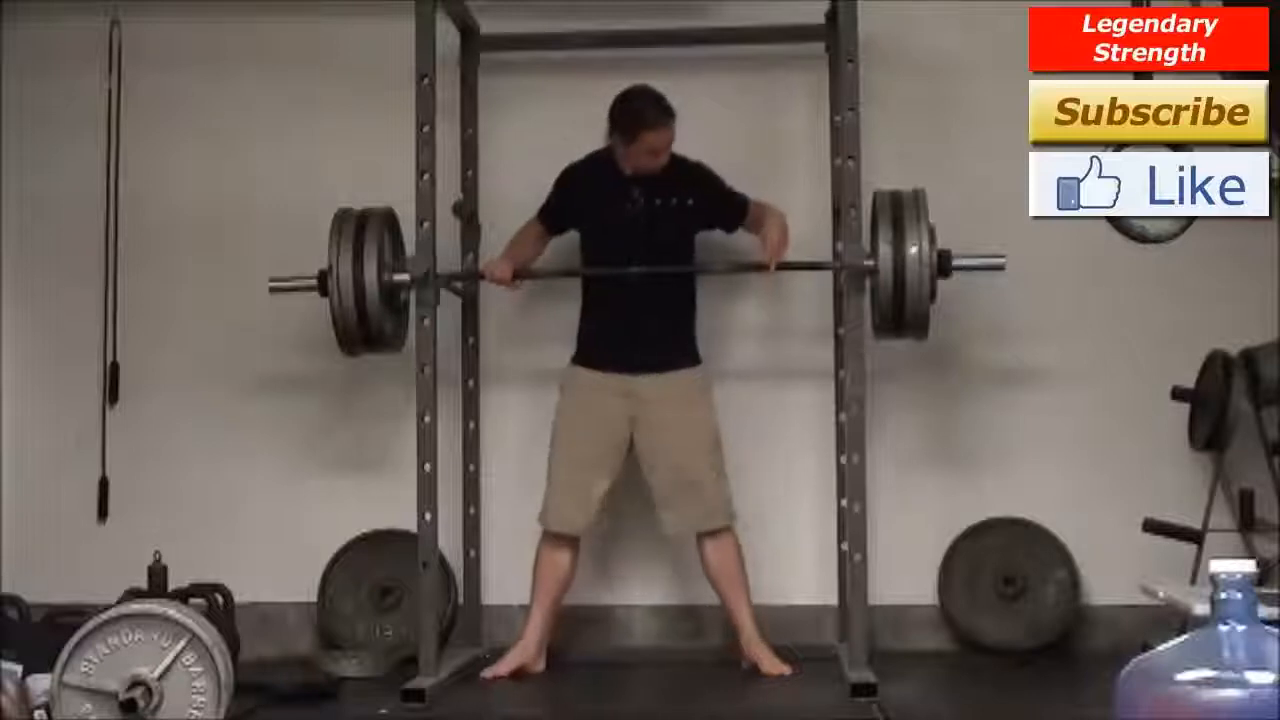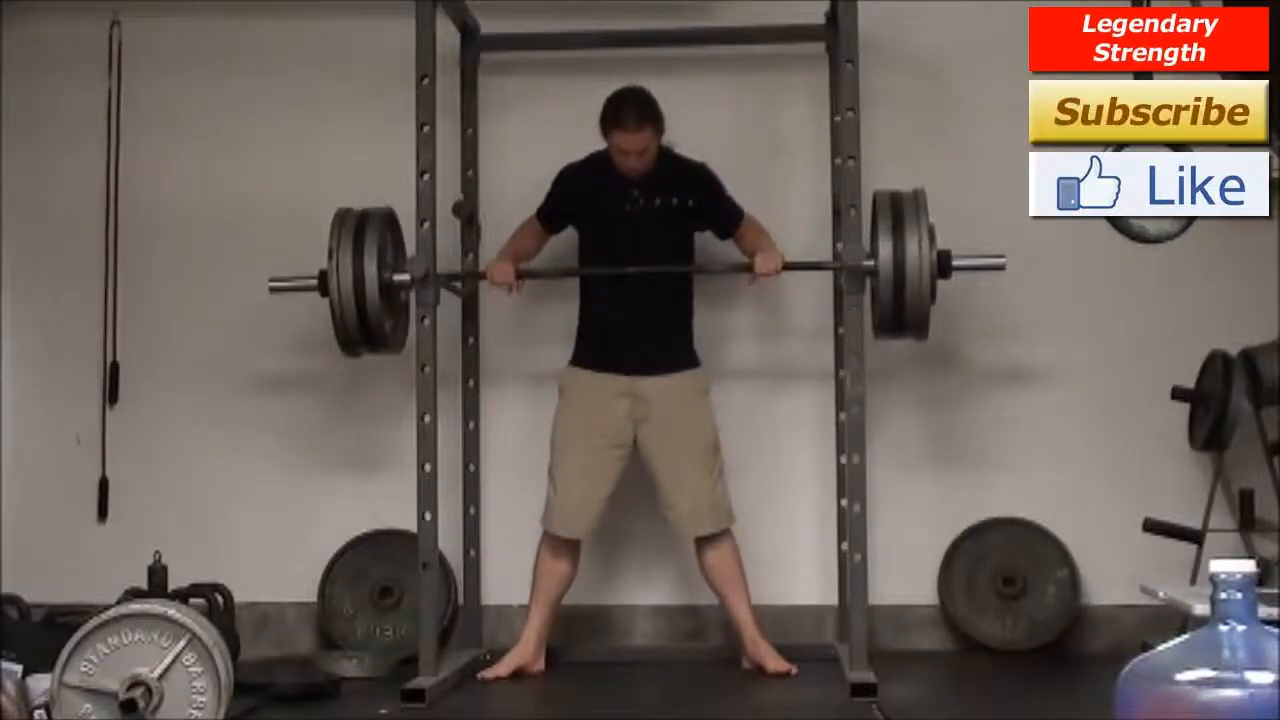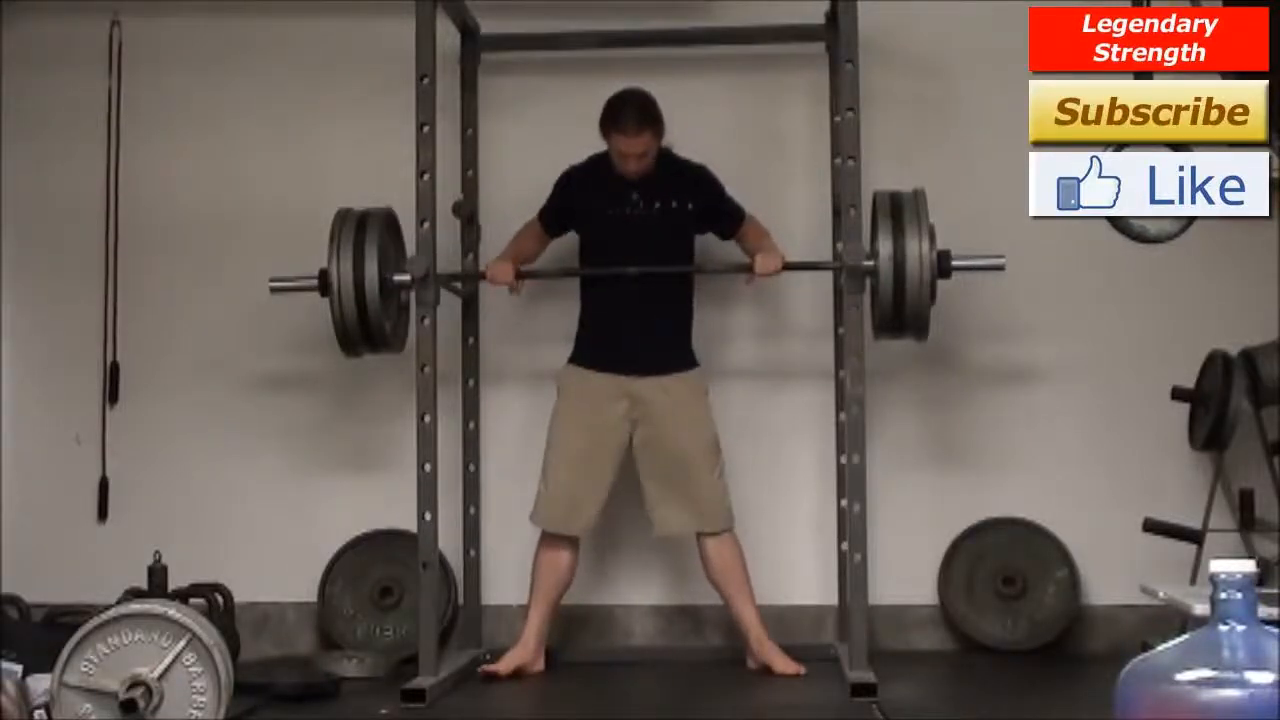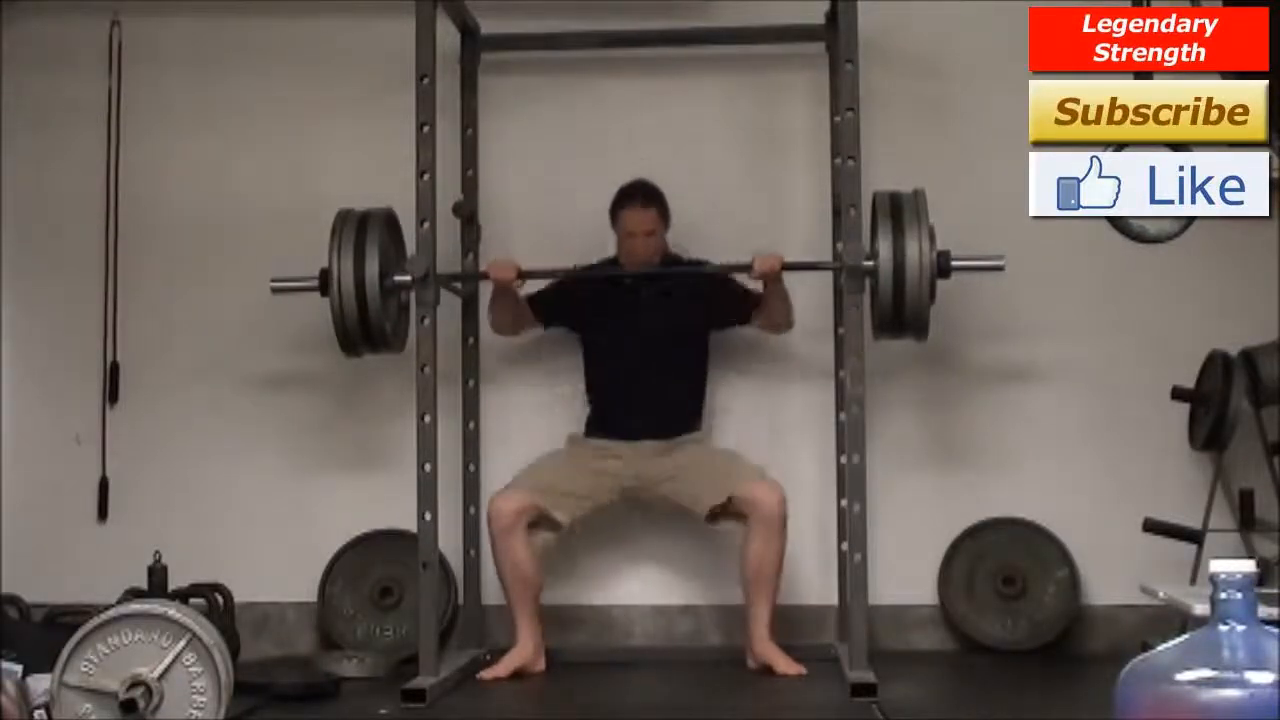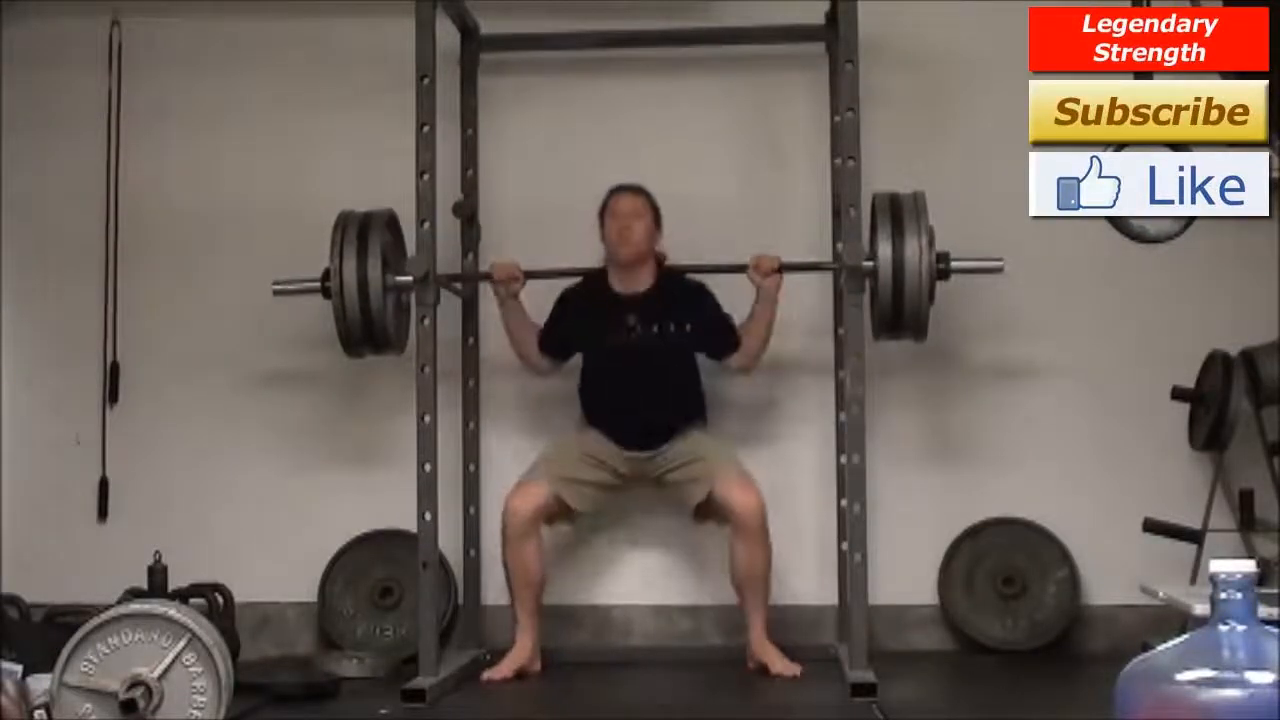
dt=1s
person 1, frame 1
left shoulder: (692, 181)
right shoulder: (581, 181)
left elbow: (750, 213)
right elbow: (542, 228)
left wrist: (774, 225)
right wrist: (508, 260)
left hip: (675, 372)
right hip: (594, 373)
left knee: (709, 513)
right knee: (564, 517)
left ankle: (751, 642)
right ankle: (531, 646)
person 1, frame 2
left shoulder: (691, 179)
right shoulder: (578, 180)
left elbow: (739, 224)
right elbow: (541, 226)
left wrist: (765, 250)
right wrist: (506, 258)
left hip: (674, 374)
right hip: (593, 374)
left knee: (707, 516)
right knee: (565, 518)
left ankle: (752, 641)
right ankle: (530, 646)
person 1, frame 3
left shoulder: (691, 182)
right shoulder: (579, 183)
left elbow: (740, 225)
right elbow: (542, 229)
left wrist: (766, 251)
right wrist: (507, 260)
left hip: (672, 375)
right hip: (592, 374)
left knee: (708, 514)
right knee: (561, 516)
left ankle: (758, 642)
right ankle: (530, 645)
person 1, frame 4
left shoulder: (700, 282)
right shoulder: (586, 286)
left elbow: (777, 322)
right elbow: (510, 323)
left wrist: (771, 283)
right wrist: (504, 290)
left hip: (681, 446)
right hip: (601, 447)
left knee: (768, 503)
right knee: (505, 511)
left ankle: (759, 641)
right ankle: (528, 644)
person 1, frame 5
left shoulder: (689, 297)
right shoulder: (579, 301)
left elbow: (741, 358)
right elbow: (541, 361)
left wrist: (767, 293)
right wrist: (508, 300)
left hip: (681, 438)
right hip: (602, 440)
left knee: (747, 506)
right knee: (520, 509)
left ankle: (759, 641)
right ankle: (526, 644)
